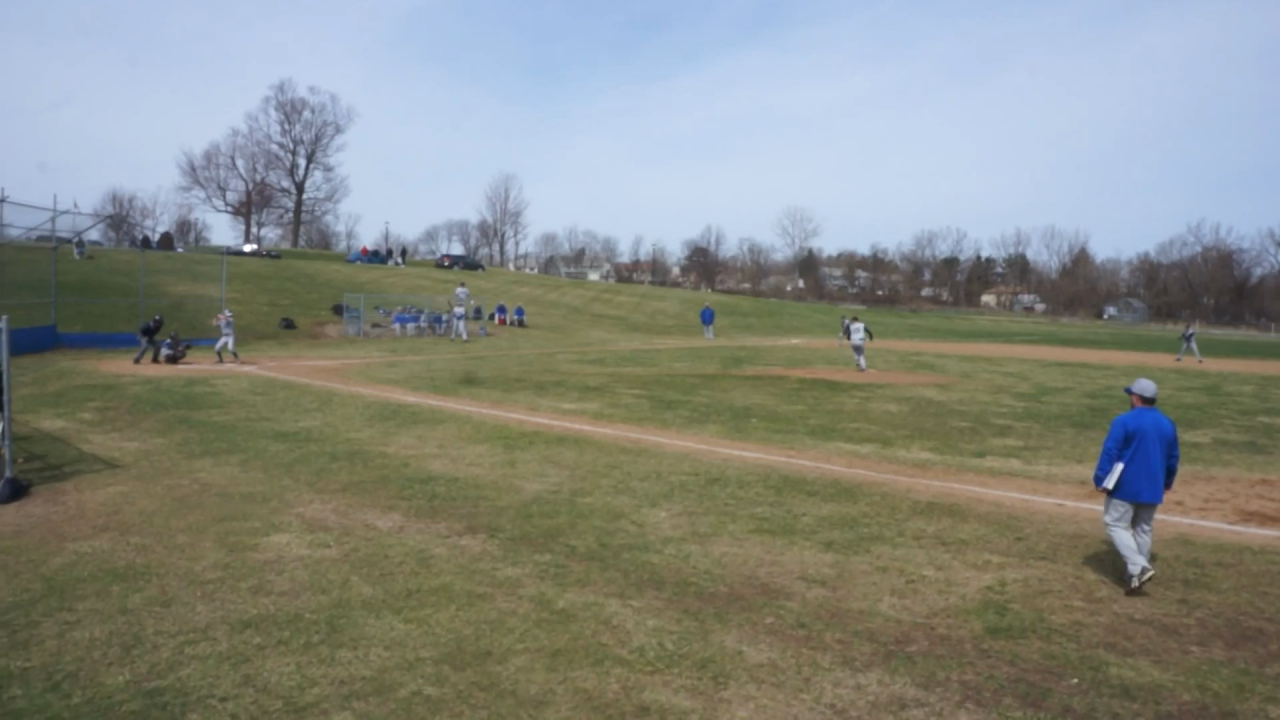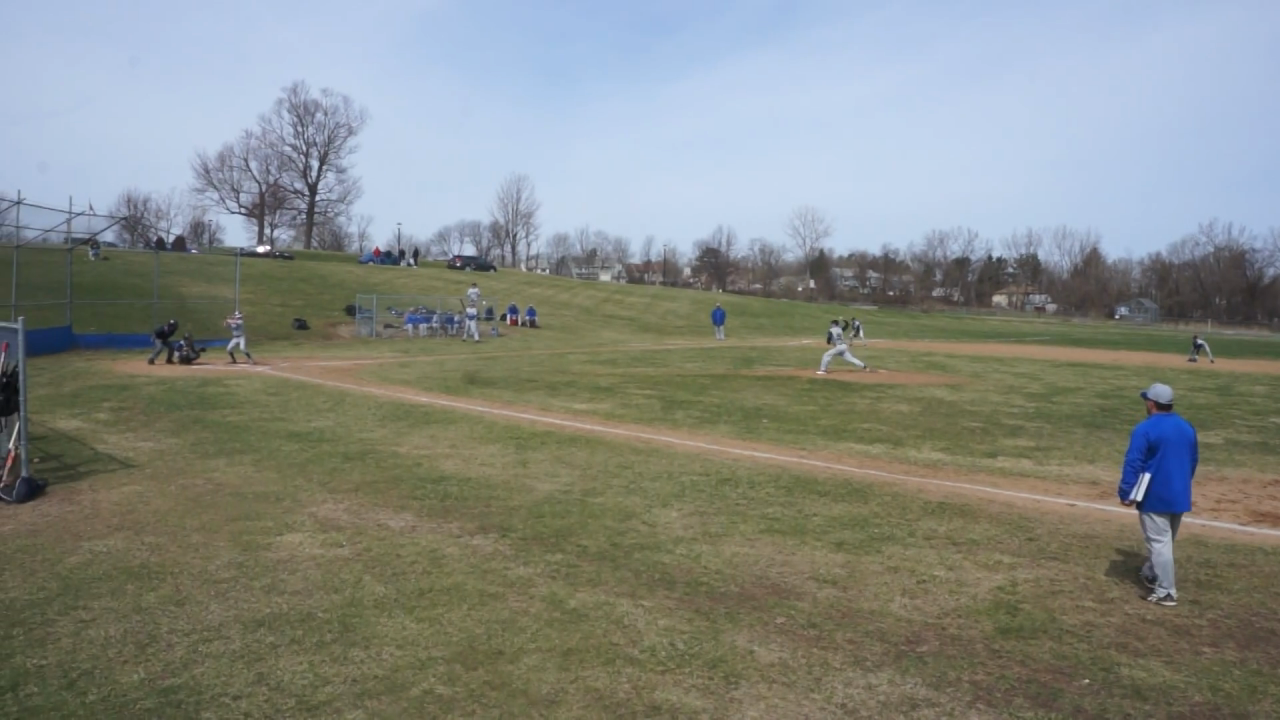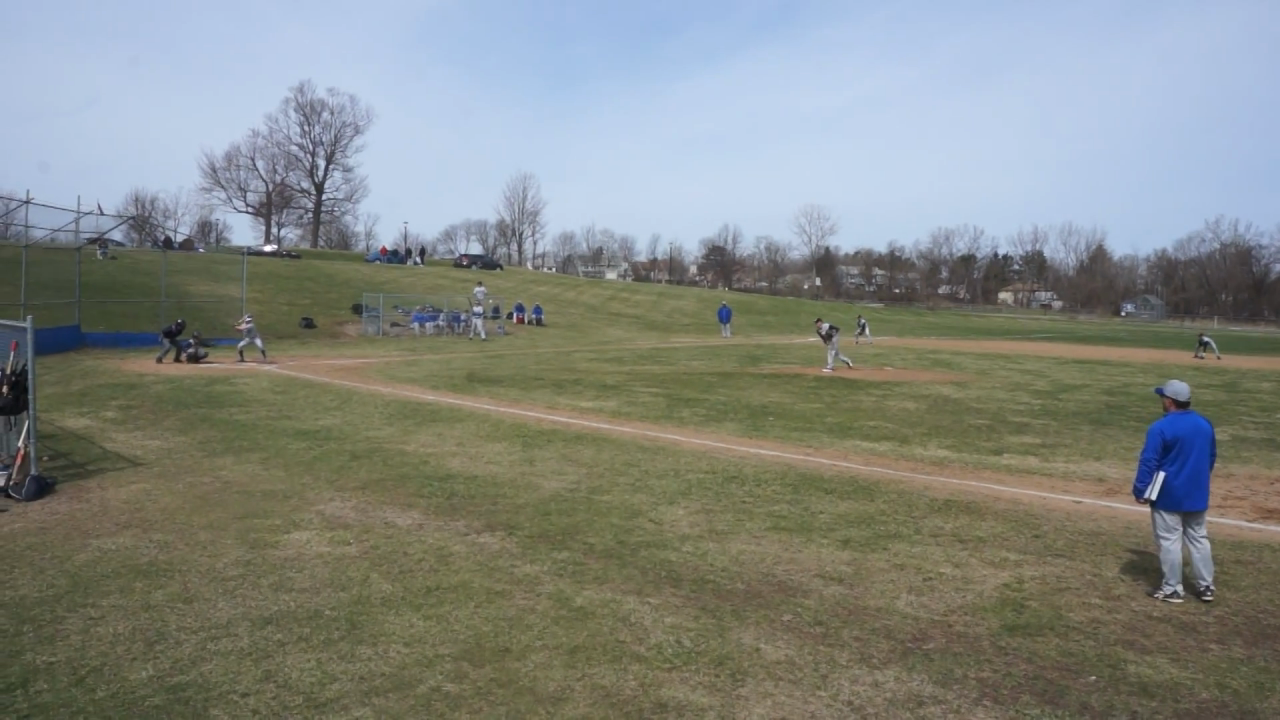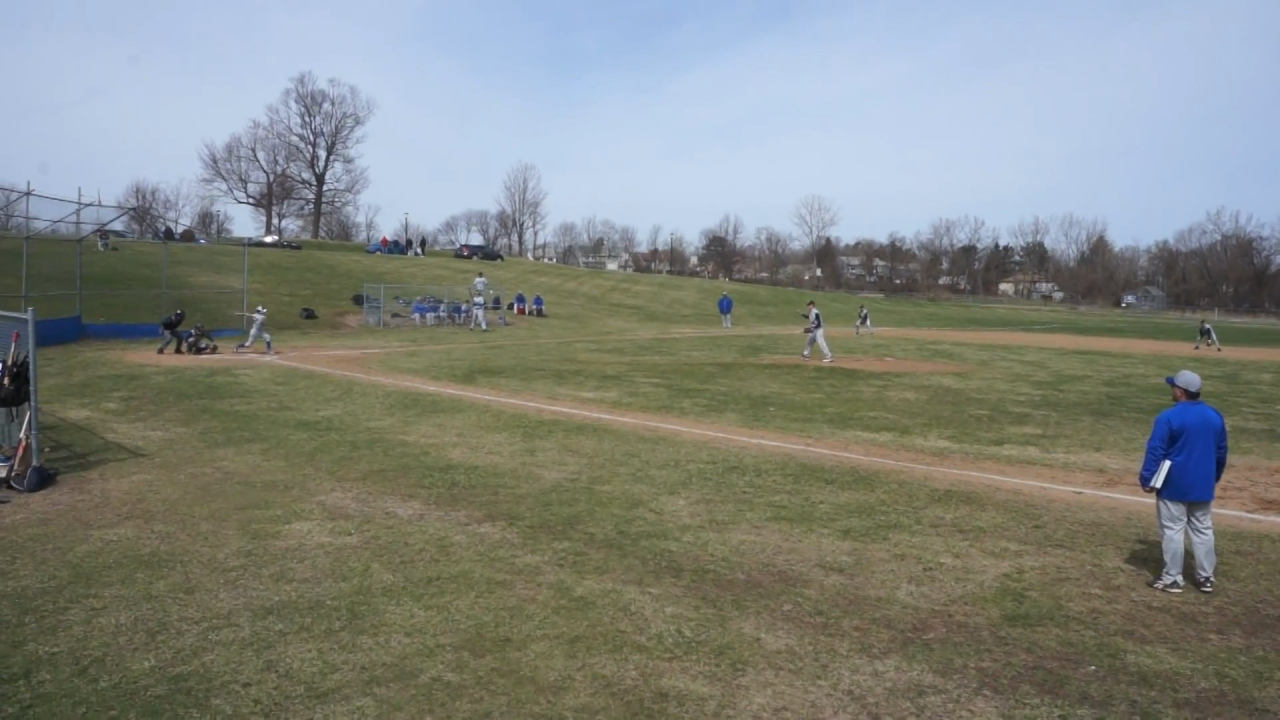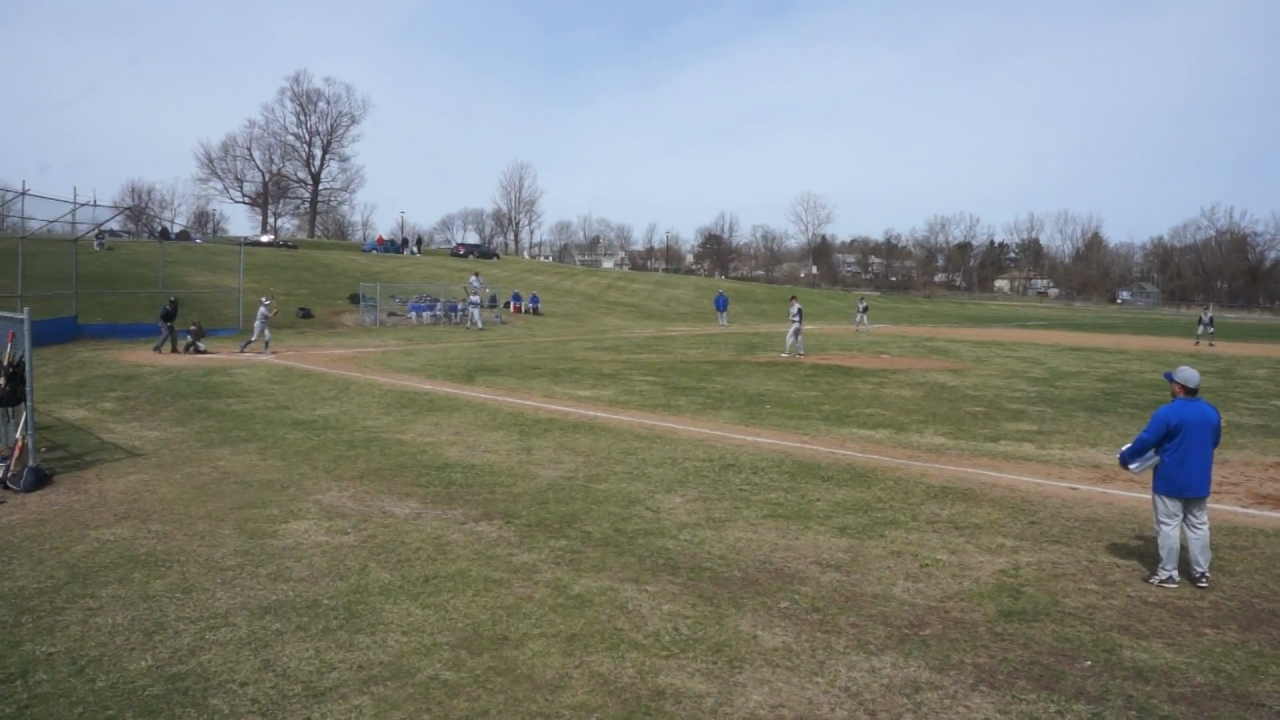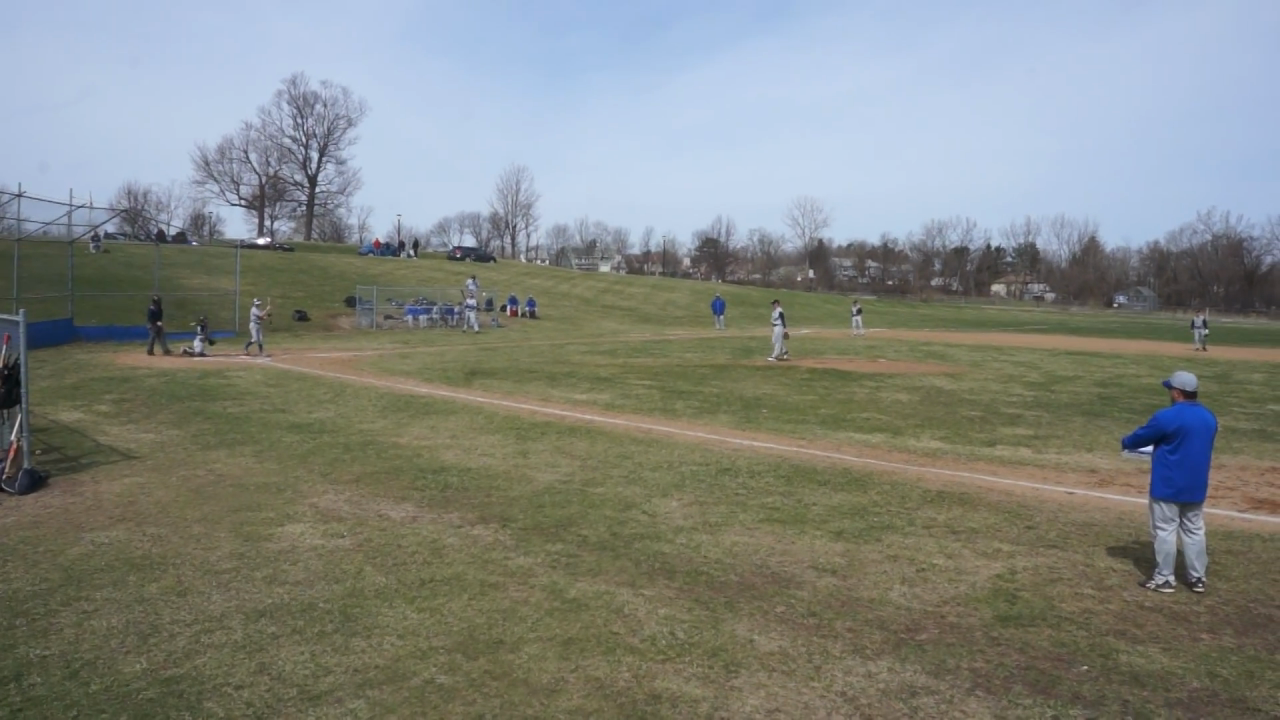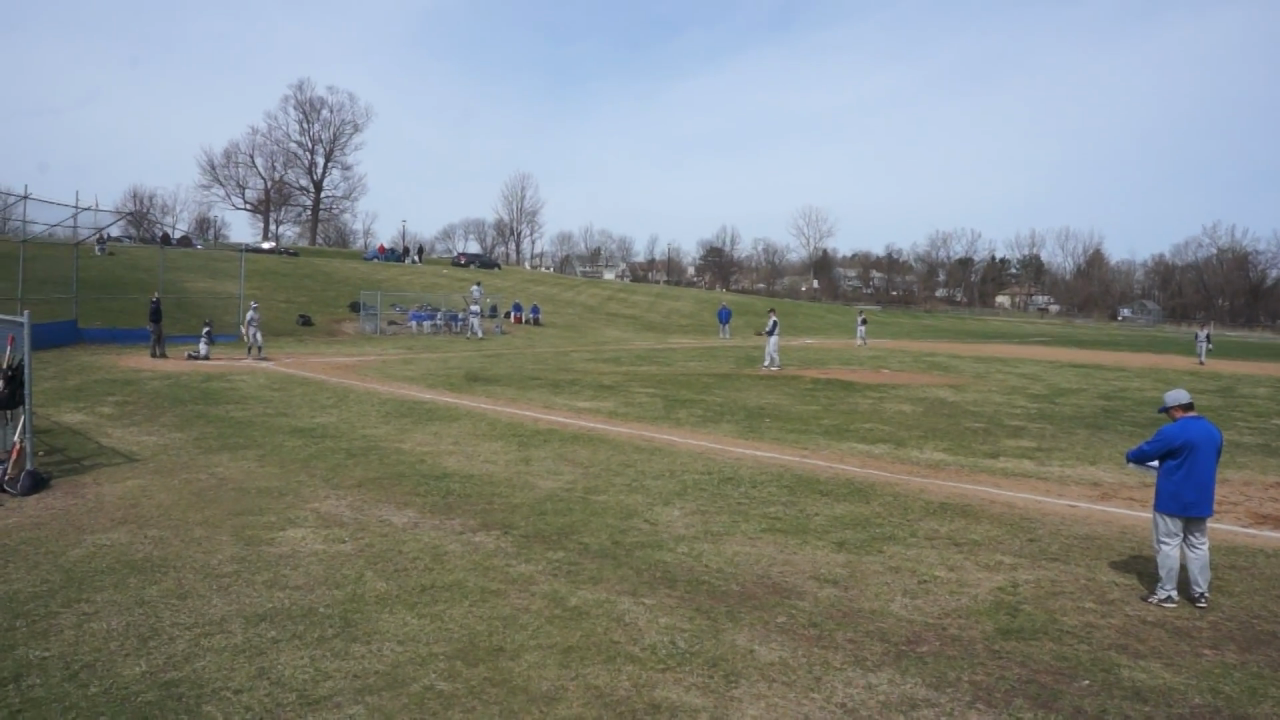
dt=0.5s
person 1, frame 1
left shoulder: (1125, 420)
right shoulder: (1167, 424)
left elbow: (1110, 452)
right elbow: (1173, 457)
left wrist: (1100, 480)
right wrist: (1167, 482)
left hip: (1124, 486)
right hip: (1152, 488)
left knee: (1117, 526)
right knee: (1143, 531)
left ankle: (1139, 568)
right ankle: (1136, 574)
person 1, frame 2
left shoulder: (1145, 429)
right shoulder: (1187, 427)
left elbow: (1133, 464)
right elbow: (1193, 461)
left wrist: (1126, 493)
left hip: (1155, 497)
right hip: (1180, 495)
left knee: (1159, 542)
right knee: (1166, 539)
left ankle: (1165, 592)
right ankle: (1150, 575)
person 1, frame 3
left shoulder: (1161, 428)
right shoulder: (1205, 425)
left elbow: (1148, 462)
right elbow: (1211, 458)
left wrist: (1140, 491)
left hip: (1168, 495)
right hip: (1197, 494)
left knee: (1169, 541)
right knee: (1199, 538)
left ankle: (1172, 589)
right ankle: (1206, 586)
person 1, frame 4
left shoulder: (1169, 417)
right shoulder: (1215, 417)
left elbow: (1155, 451)
right elbow: (1222, 451)
left wrist: (1146, 479)
right wrist: (1215, 476)
left hip: (1174, 486)
right hip: (1203, 486)
left knee: (1172, 531)
right knee: (1203, 530)
left ankle: (1172, 579)
right ankle: (1206, 578)
person 1, frame 5
left shoulder: (1167, 413)
right shoulder: (1212, 412)
left elbow: (1146, 441)
right elbow: (1214, 442)
left wrist: (1126, 457)
left hip: (1170, 481)
right hip: (1199, 481)
left knee: (1169, 527)
right knee: (1198, 526)
left ankle: (1168, 574)
right ankle: (1201, 573)
person 1, frame 6
left shoulder: (1167, 416)
right shoulder: (1209, 418)
left elbow: (1141, 437)
left wrist: (1125, 443)
left hip: (1167, 486)
right hip: (1196, 486)
left knee: (1165, 531)
right knee: (1194, 531)
left ankle: (1164, 579)
right ankle: (1198, 578)
person 1, frame 7
left shoulder: (1172, 432)
right shoulder: (1214, 432)
left elbow: (1145, 452)
left wrist: (1129, 455)
left hip: (1172, 500)
right hip: (1201, 500)
left knee: (1168, 546)
right knee: (1198, 545)
left ankle: (1167, 594)
right ankle: (1201, 593)
